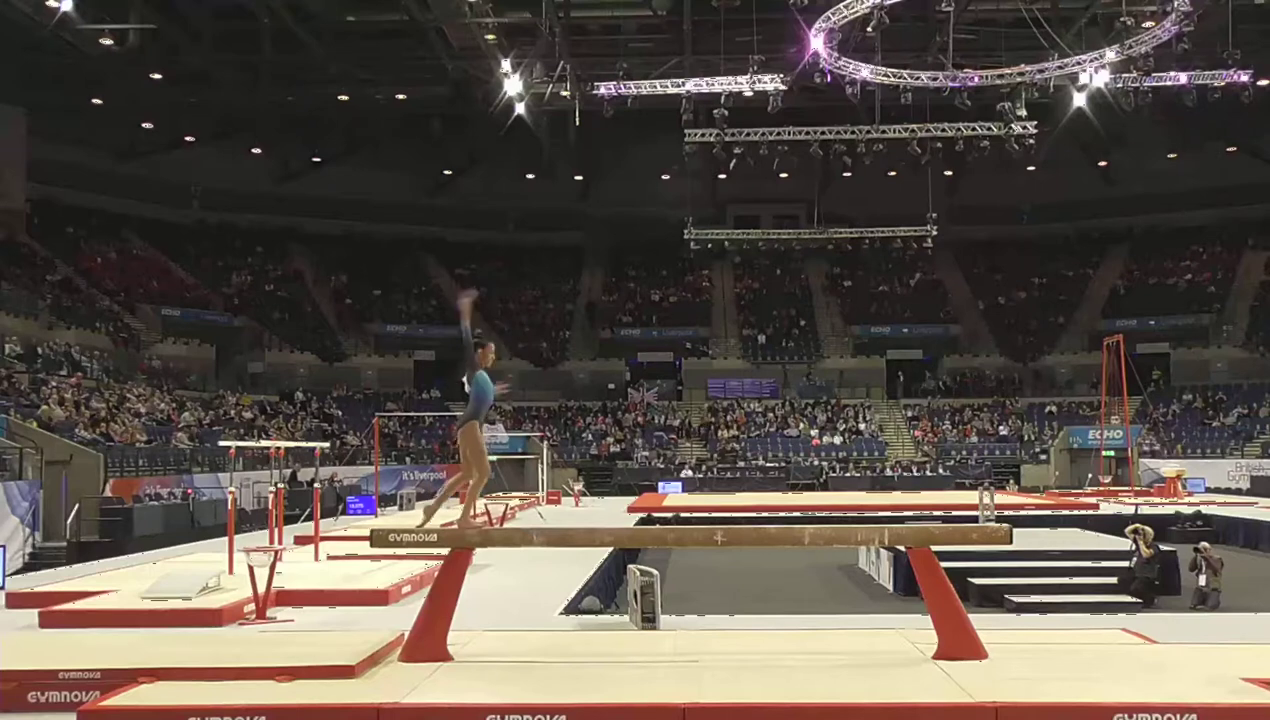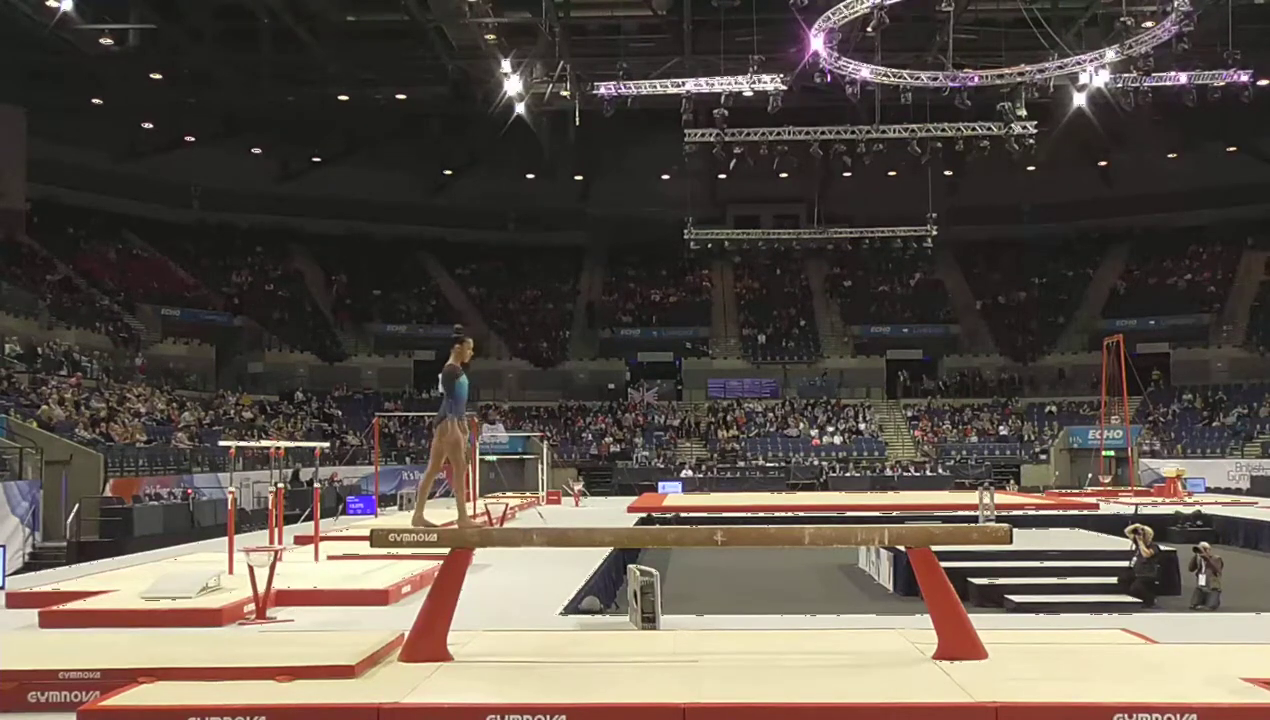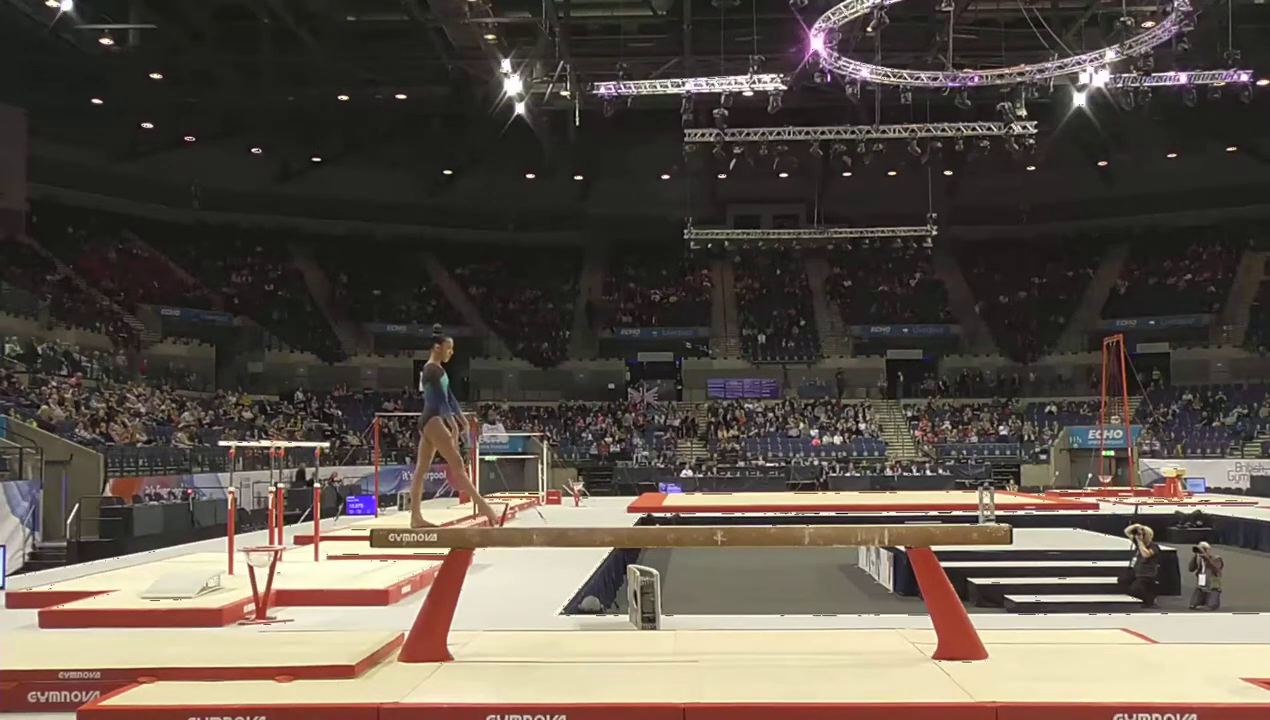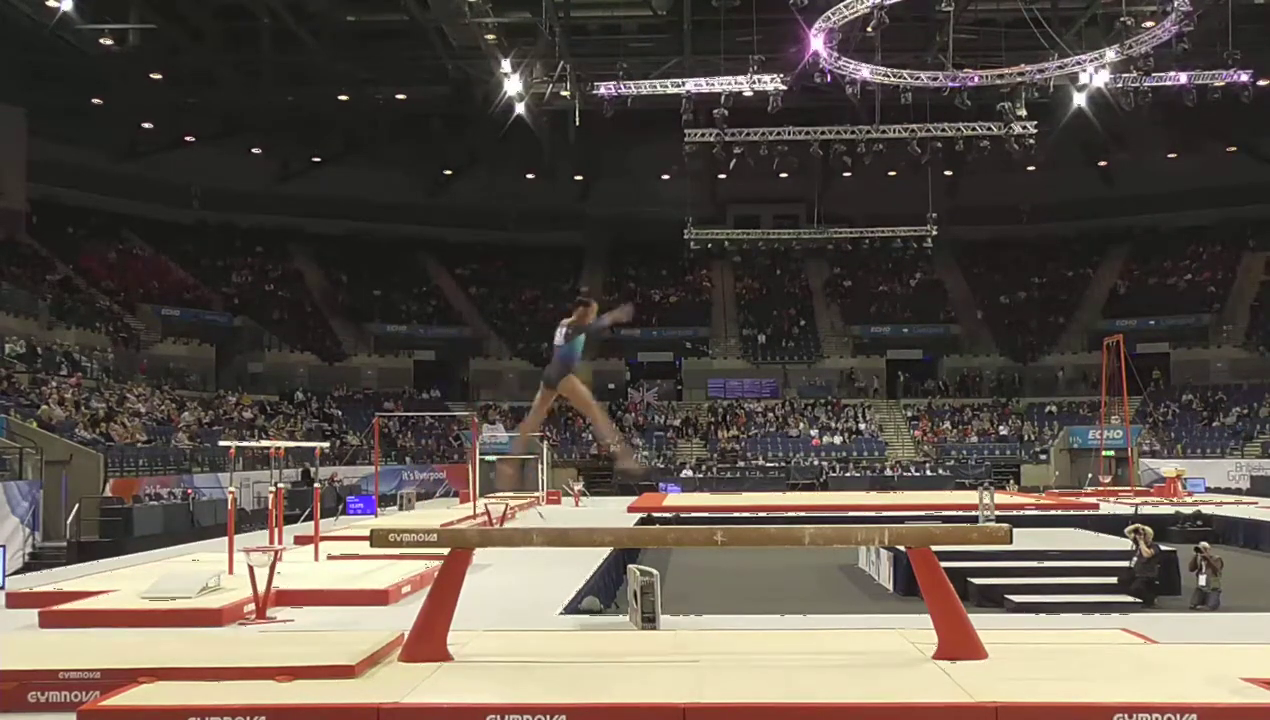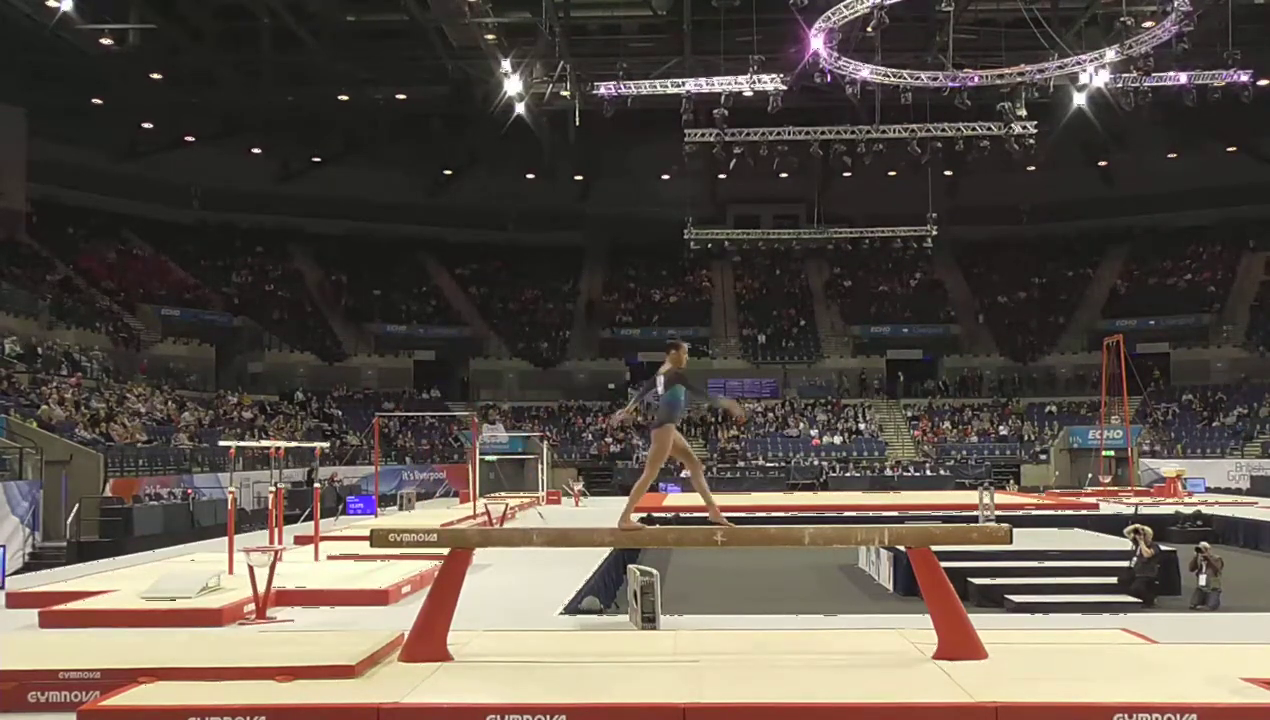
dt=1s
person 1, frame 1
left shoulder: (481, 375)
right shoulder: (473, 369)
right elbow: (467, 338)
left wrist: (492, 392)
right wrist: (465, 311)
left hip: (473, 425)
right hip: (469, 425)
left knee: (466, 473)
right knee: (482, 471)
left ankle: (433, 507)
right ankle: (465, 517)
person 1, frame 2
left shoulder: (457, 370)
right shoulder: (451, 370)
right elbow: (449, 399)
left wrist: (463, 426)
right wrist: (452, 425)
left hip: (452, 422)
right hip: (448, 422)
left knee: (433, 469)
right knee: (460, 467)
left ankle: (418, 515)
right ankle: (462, 517)
person 1, frame 3
left shoulder: (437, 370)
right shoulder: (432, 370)
left elbow: (449, 397)
right elbow: (441, 400)
left wrist: (462, 420)
right wrist: (453, 424)
left hip: (431, 422)
right hip: (433, 421)
left knee: (421, 470)
right knee: (457, 464)
left ankle: (416, 517)
right ankle: (482, 505)
person 1, frame 4
left shoulder: (564, 325)
right shoulder: (576, 326)
right elbow: (594, 327)
right wrist: (613, 316)
left hip: (551, 377)
right hip: (561, 377)
left knee: (530, 425)
right knee: (596, 412)
left ankle: (509, 467)
right ankle: (622, 455)
person 1, frame 5
left shoulder: (662, 373)
right shoulder: (675, 373)
left elbow: (643, 390)
right elbow: (698, 391)
left wrist: (627, 410)
right wrist: (727, 404)
left hip: (667, 427)
right hip: (664, 427)
left knee: (696, 466)
right knee: (650, 474)
left ankle: (713, 511)
right ankle: (625, 518)
